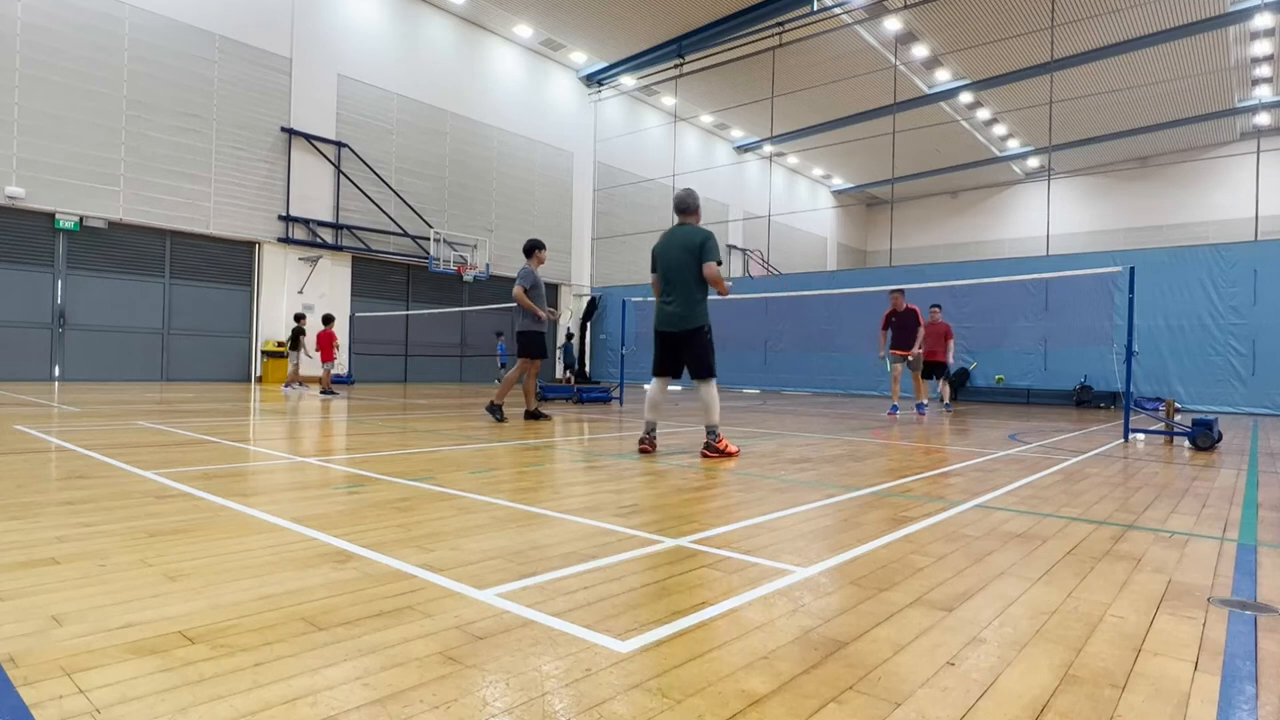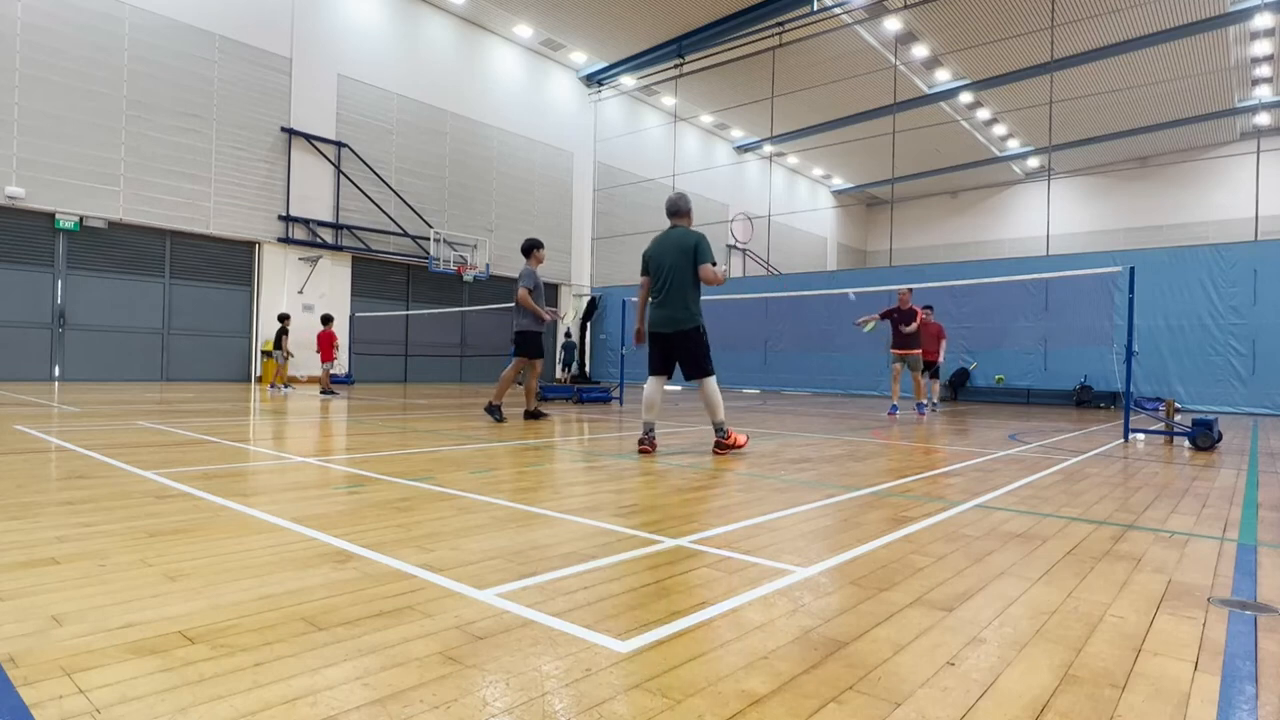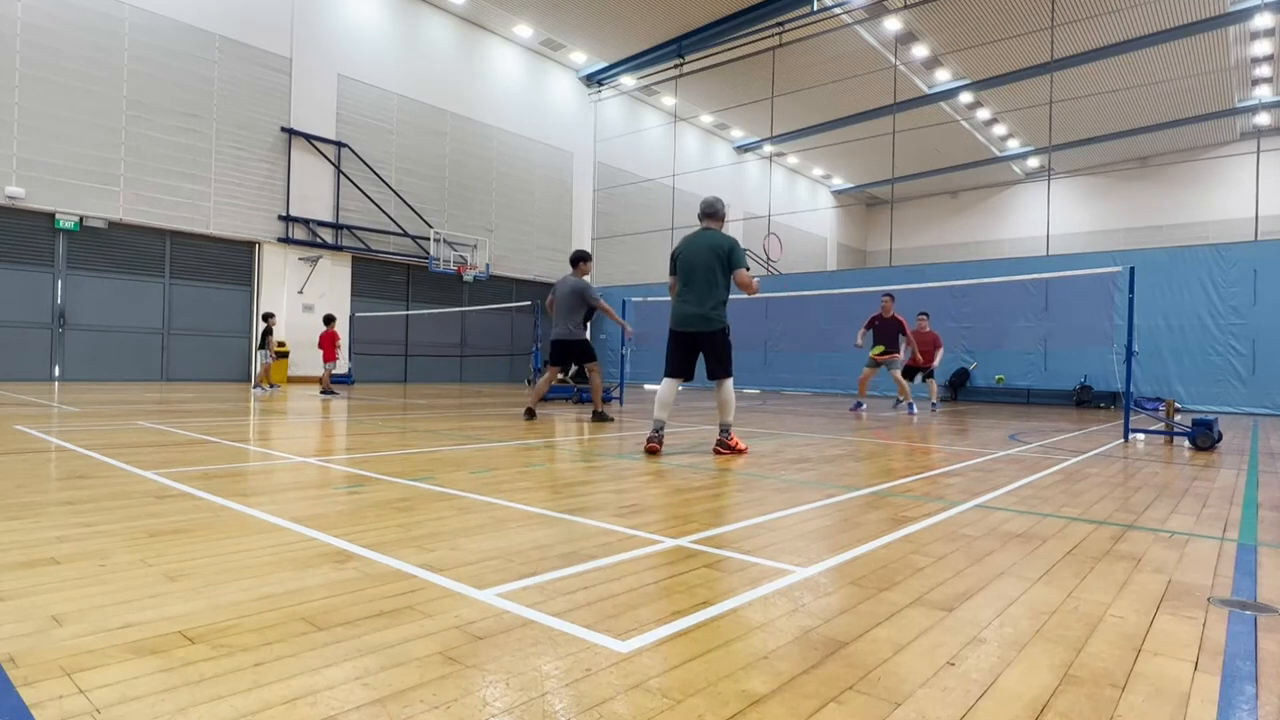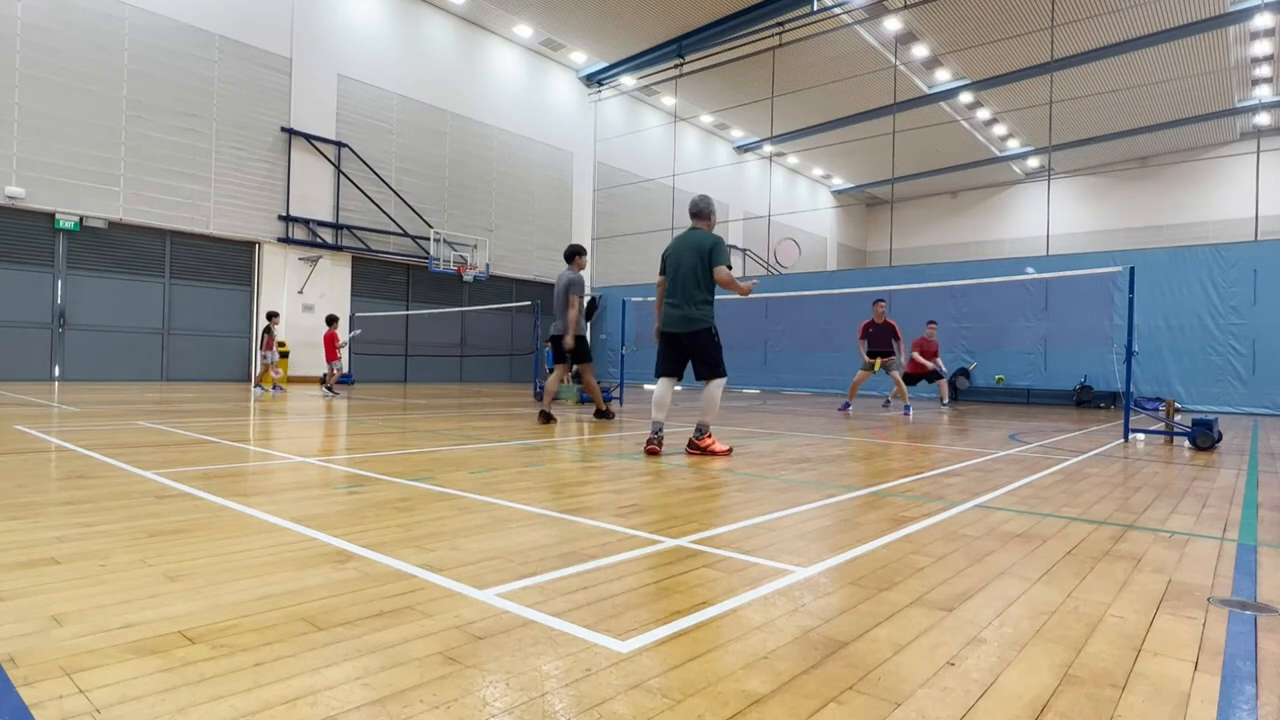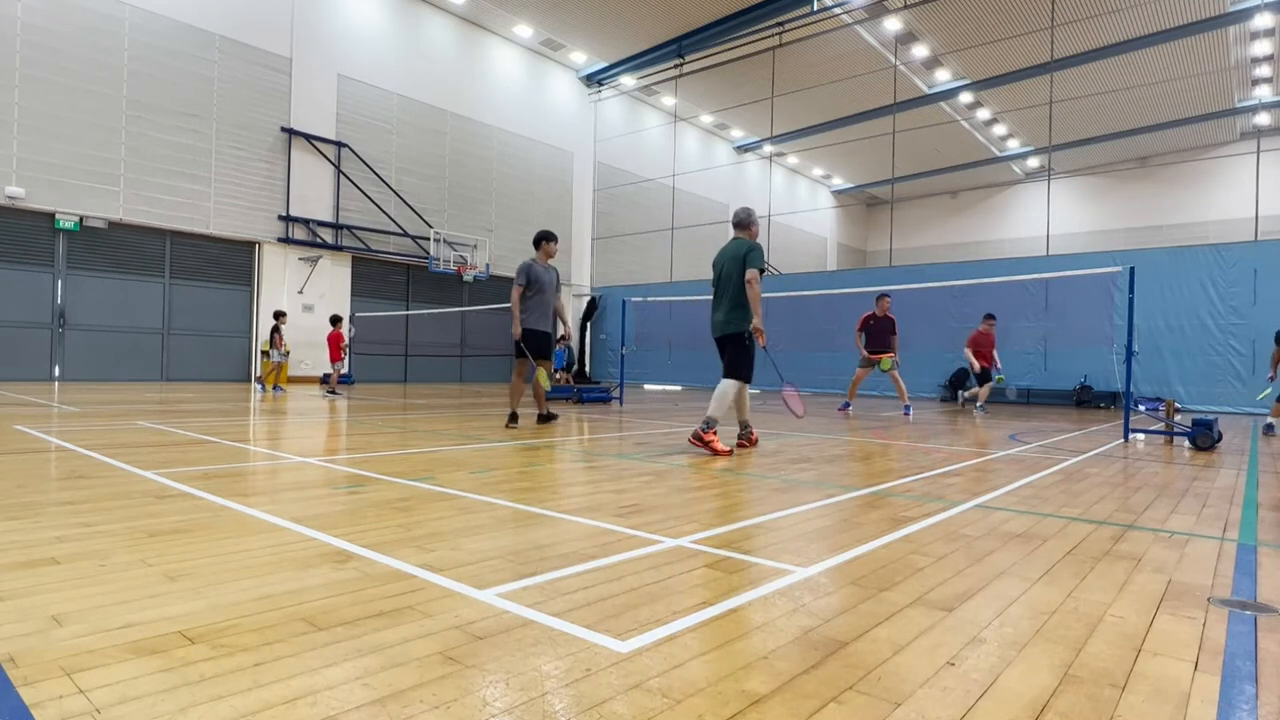
dt=0.7s
person 1, frame 1
left shoulder: (662, 242)
right shoulder: (704, 237)
right elbow: (710, 273)
right wrist: (722, 288)
left hip: (663, 321)
right hip: (693, 321)
left knee: (660, 378)
right knee: (706, 379)
left ankle: (648, 436)
right ankle: (713, 440)
person 1, frame 2
left shoulder: (653, 245)
right shoulder: (696, 239)
left elbow: (644, 287)
right elbow: (706, 276)
left wrist: (639, 323)
right wrist: (720, 277)
left hip: (657, 323)
right hip: (688, 322)
left knee: (655, 378)
right knee: (705, 377)
left ankle: (647, 436)
right ankle: (723, 436)
person 1, frame 3
left shoulder: (682, 244)
right shoulder: (729, 244)
right elbow: (742, 280)
right wrist: (753, 287)
left hip: (680, 321)
right hip: (713, 322)
left knee: (671, 377)
right knee: (723, 379)
left ankle: (656, 433)
right ankle: (725, 438)
person 1, frame 4
left shoulder: (673, 244)
right shoulder: (713, 242)
left elbow: (661, 285)
right elbow: (722, 277)
left wrist: (659, 321)
right wrist: (741, 287)
left hip: (671, 322)
right hip: (699, 322)
left knee: (666, 378)
right knee: (715, 377)
left ankle: (655, 435)
right ankle: (700, 438)
person 1, frame 5
left shoulder: (722, 253)
right shoulder: (752, 248)
right elbow: (751, 280)
right wrist: (757, 317)
left hip: (720, 325)
right hip: (739, 325)
left knee: (736, 378)
right knee: (736, 379)
left ankle: (745, 431)
right ankle: (706, 431)
person 2, frame 1
left shoulder: (534, 273)
right shoulder: (527, 271)
right elbow: (517, 293)
left wrist: (545, 310)
right wrist: (538, 311)
left hip: (537, 329)
right hip: (529, 328)
left knee: (533, 369)
right knee: (522, 366)
left ankle: (531, 409)
right ankle: (495, 403)
person 2, frame 2
left shoulder: (531, 273)
right shoulder: (529, 272)
right elbow: (522, 297)
left wrist: (544, 310)
right wrist: (541, 313)
left hip: (533, 329)
right hip: (527, 328)
left knee: (535, 368)
right knee: (517, 365)
left ankle: (531, 409)
right ankle: (494, 404)
person 2, frame 3
left shoulder: (560, 282)
right shoulder: (583, 286)
left elbow: (548, 304)
right elbow: (604, 308)
right wrist: (623, 324)
left hip: (557, 337)
right hip: (575, 337)
left knee: (550, 374)
right knee: (593, 370)
left ankle: (530, 409)
right ankle: (598, 411)
person 2, frame 4
left shoulder: (561, 278)
right shoulder: (576, 278)
right elbow: (573, 308)
right wrist: (569, 334)
left hip: (557, 332)
right hip: (573, 334)
left knee: (559, 372)
right knee: (587, 372)
left ankle: (545, 410)
right ankle: (602, 409)
person 2, frame 5
left shoulder: (553, 272)
right shoulder: (527, 266)
left elbow: (557, 301)
right elbow: (515, 296)
left wrist: (565, 324)
right wrist: (516, 323)
left hip: (546, 329)
right hip: (527, 327)
left knee: (543, 371)
right knee: (521, 370)
left ankle: (543, 413)
right ankle: (513, 414)
